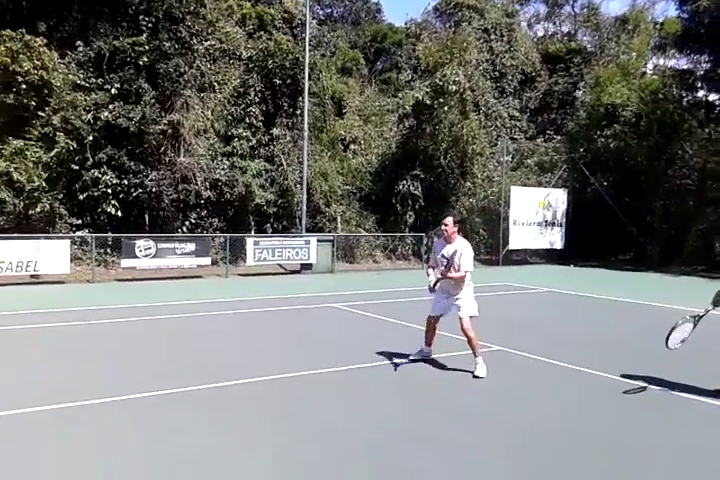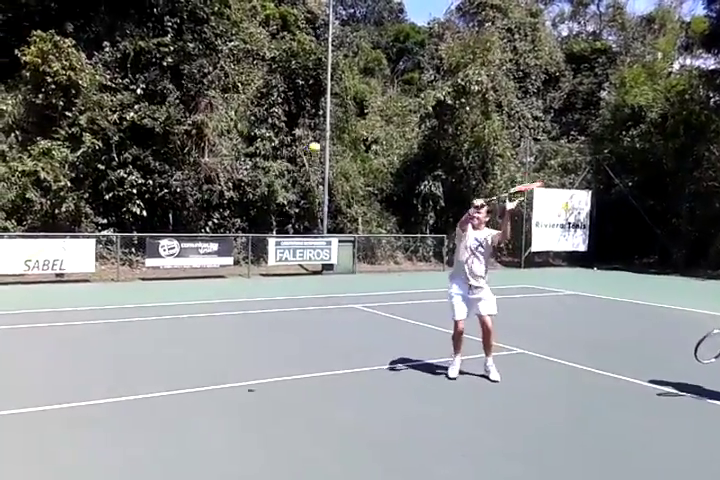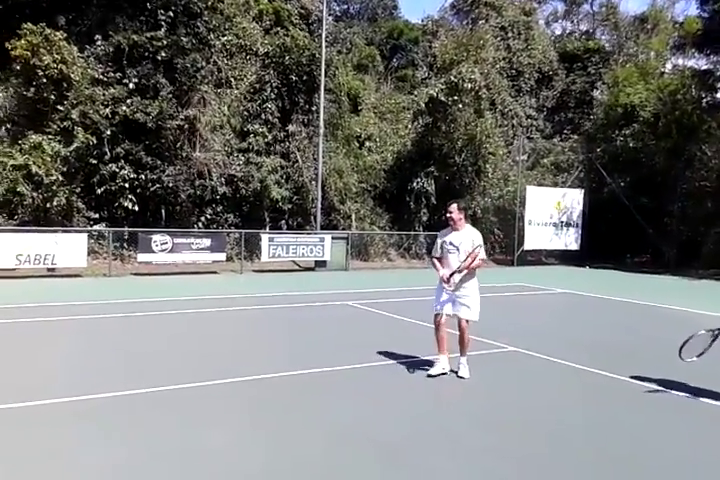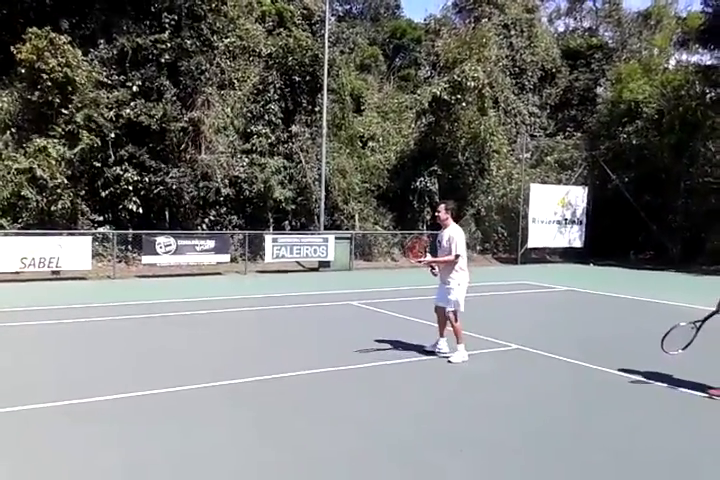
dt=1s
person 1, frame 1
left shoulder: (464, 247)
right shoulder: (438, 244)
left elbow: (463, 274)
right elbow: (432, 266)
left wrist: (450, 276)
right wrist: (431, 276)
left hip: (462, 292)
right hip: (442, 291)
left knee: (466, 327)
right knee: (430, 321)
left ankle: (480, 363)
right ankle: (426, 350)
person 1, frame 2
left shoulder: (490, 234)
right shoulder: (464, 230)
left elbow: (505, 236)
right elbow: (462, 223)
left wrist: (507, 213)
right wrist: (472, 210)
left hip: (480, 286)
right hip: (459, 285)
left knee: (487, 326)
right knee: (459, 327)
left ankle: (489, 364)
right ankle: (456, 358)
person 1, frame 3
left shoulder: (474, 235)
right shoulder: (443, 235)
left elbow: (479, 261)
right elbow: (435, 258)
left wrist: (467, 266)
right wrist: (441, 271)
left hip: (466, 287)
right hip: (445, 286)
left knee: (463, 325)
right knee: (439, 320)
left ankle: (463, 362)
right ankle: (442, 361)
person 1, frame 4
left shoulder: (456, 233)
right shoulder: (442, 232)
left elbow: (454, 258)
left wrist: (432, 260)
right wrist: (435, 264)
left hip: (456, 279)
right hip: (445, 278)
left knee: (451, 314)
right knee: (439, 310)
left ankle: (461, 350)
right ankle: (441, 343)
